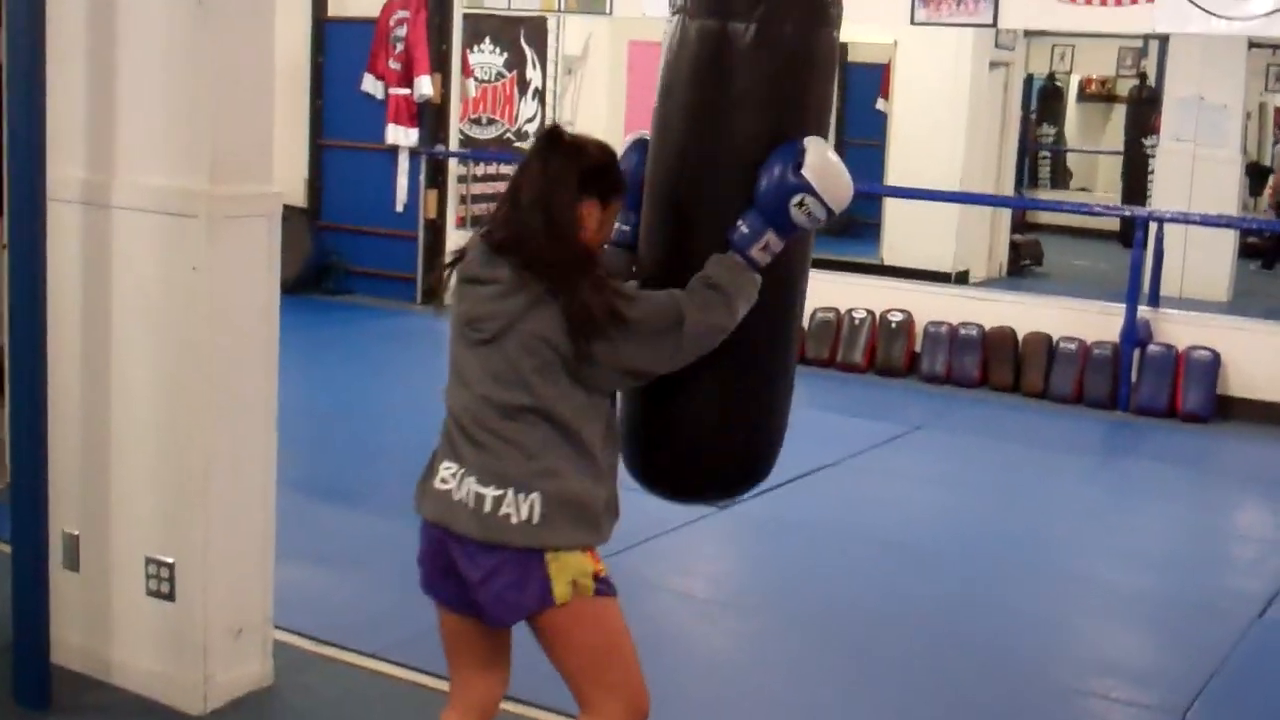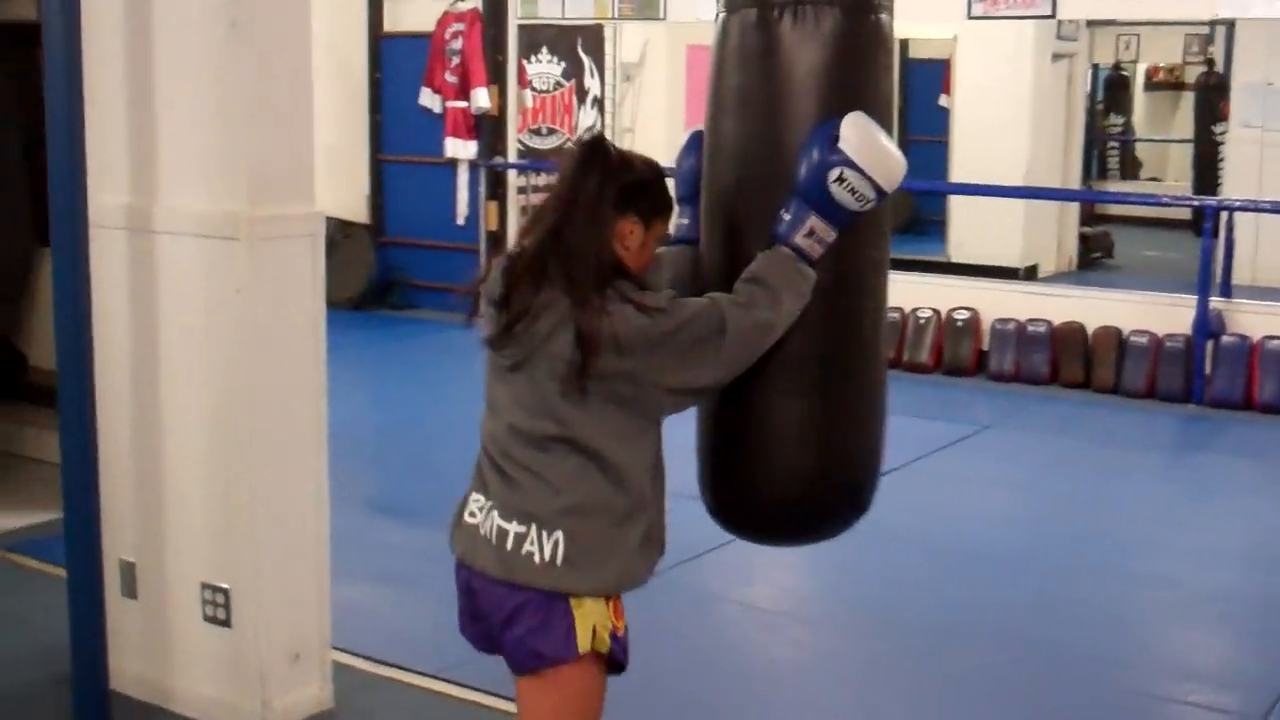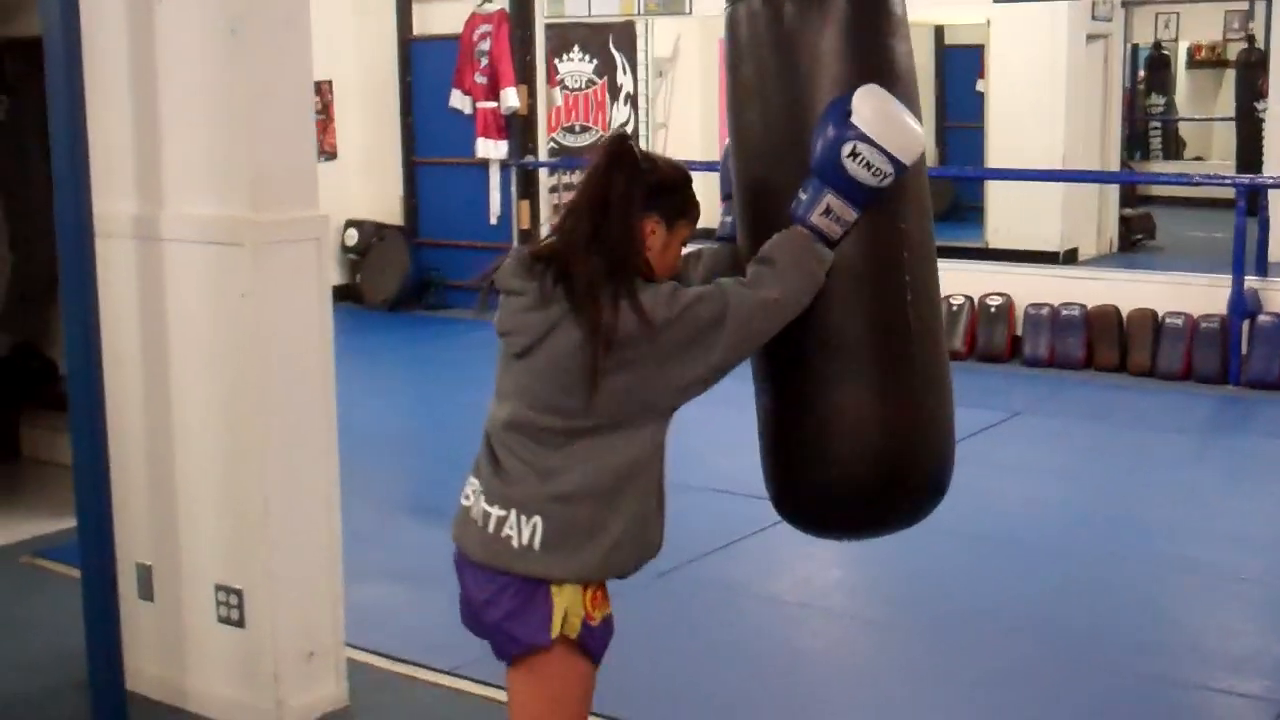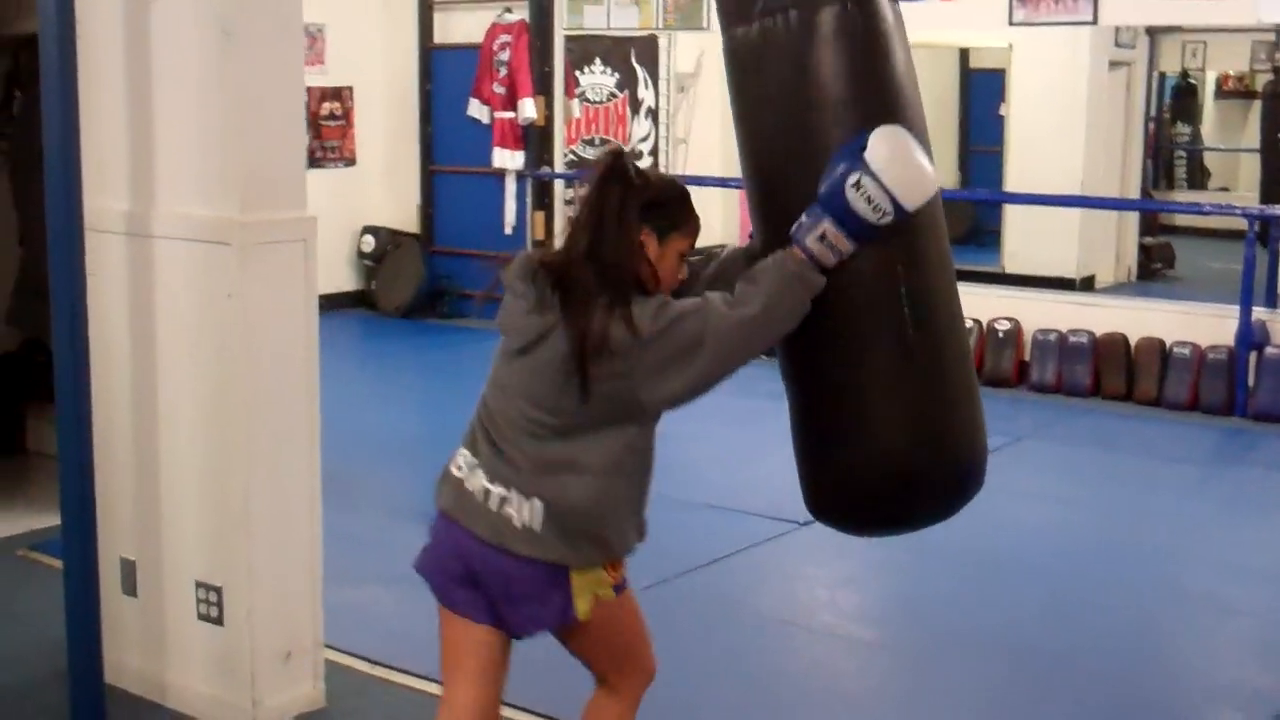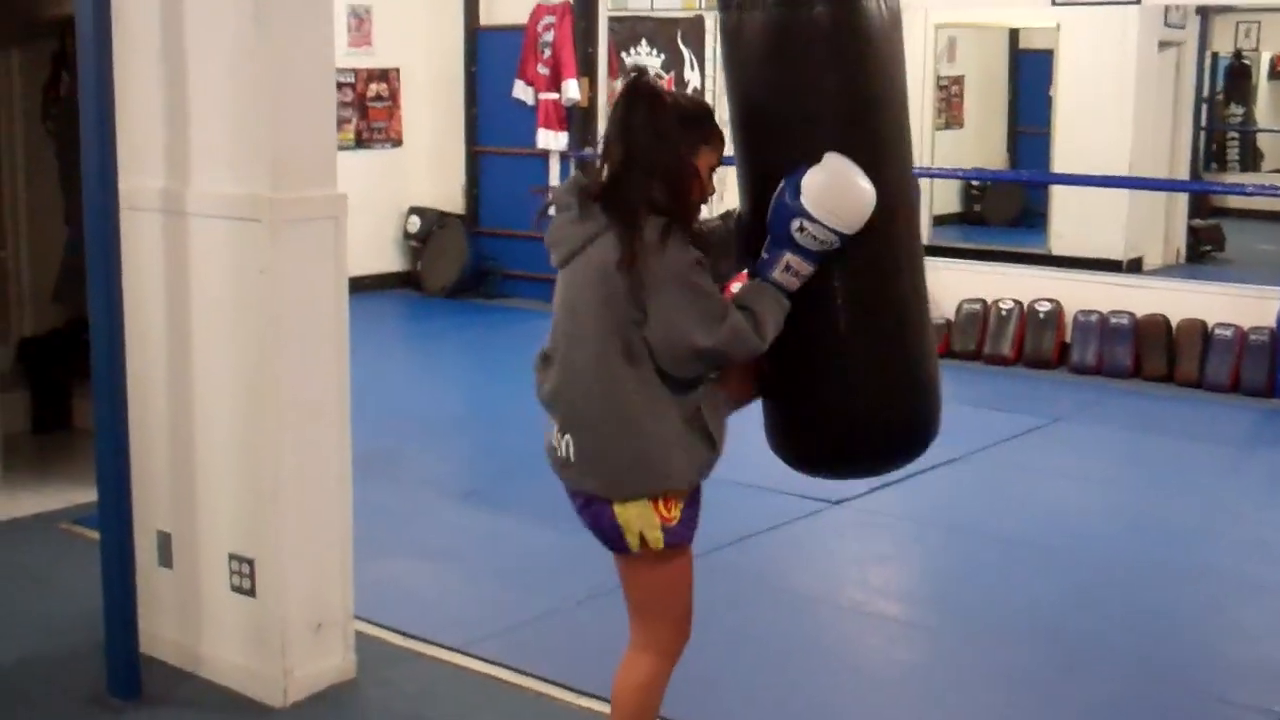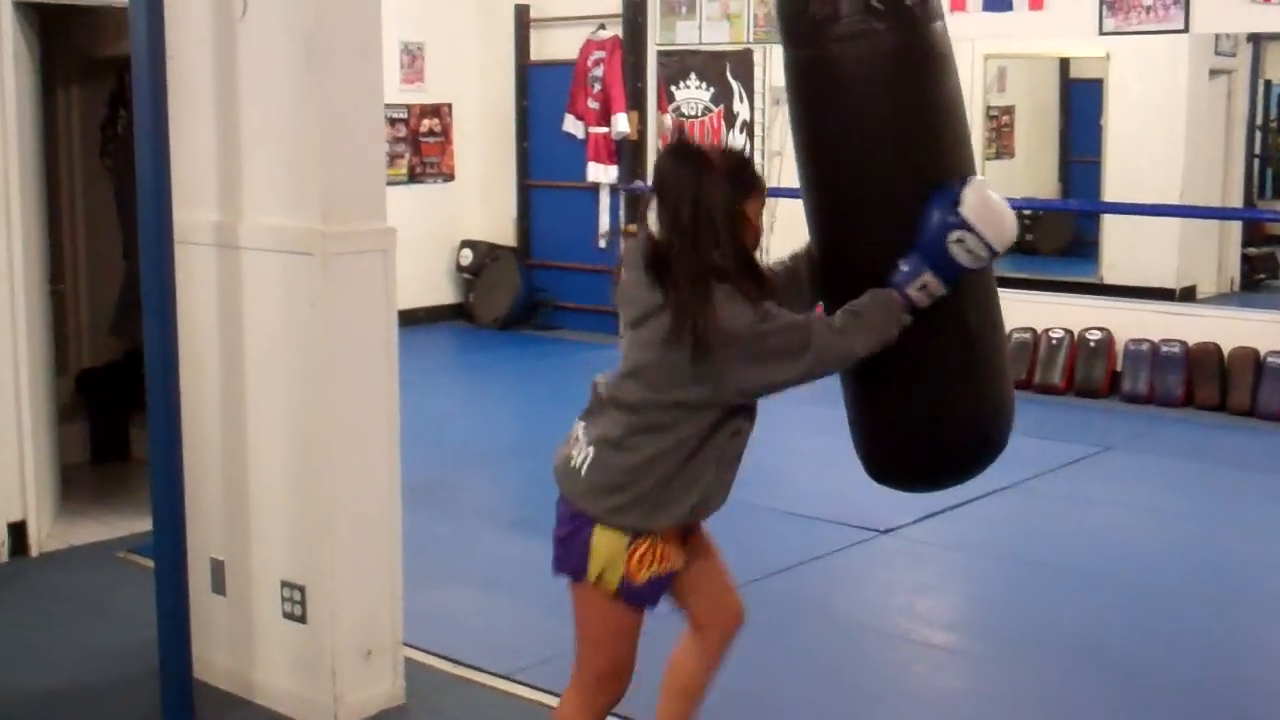
dt=0.3s
person 1, frame 1
left shoulder: (478, 271)
right shoulder: (578, 300)
right elbow: (685, 325)
left wrist: (630, 230)
right wrist: (759, 236)
left hip: (452, 516)
right hip: (533, 533)
person 1, frame 2
left shoulder: (517, 294)
right shoulder: (617, 324)
right elbow: (742, 325)
left wrist: (691, 227)
right wrist: (810, 226)
left hip: (489, 551)
right hip: (558, 569)
person 1, frame 3
left shoulder: (542, 286)
right shoulder: (634, 319)
right elbow: (755, 303)
left wrist: (738, 238)
right wrist: (830, 206)
left hip: (489, 538)
right hip: (548, 560)
person 1, frame 4
left shoulder: (540, 290)
right shoulder: (631, 329)
left elbow: (686, 309)
right elbow: (735, 321)
left wrist: (770, 250)
right wrist: (828, 239)
left hip: (469, 521)
right hip: (553, 546)
person 1, frame 5
left shoulder: (597, 218)
right shoulder: (654, 247)
left elbow: (701, 252)
right elbow: (723, 338)
left wrist: (777, 220)
right wrist: (789, 262)
left hip: (582, 439)
right hip: (632, 462)
left knee: (749, 378)
right knee: (661, 640)
person 1, frame 6
left shoulder: (680, 278)
right shoulder: (723, 317)
left elbow: (776, 292)
right elbow: (825, 342)
right wrist: (914, 284)
left hip: (652, 497)
right hip: (615, 503)
left knee: (720, 621)
